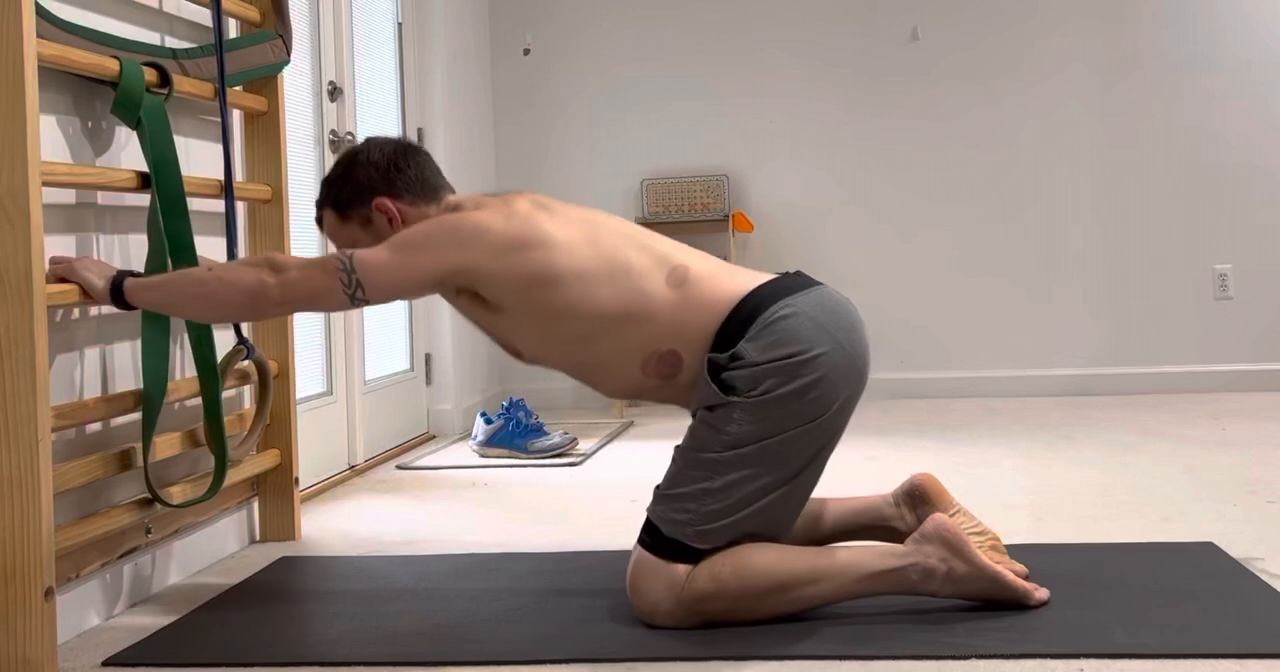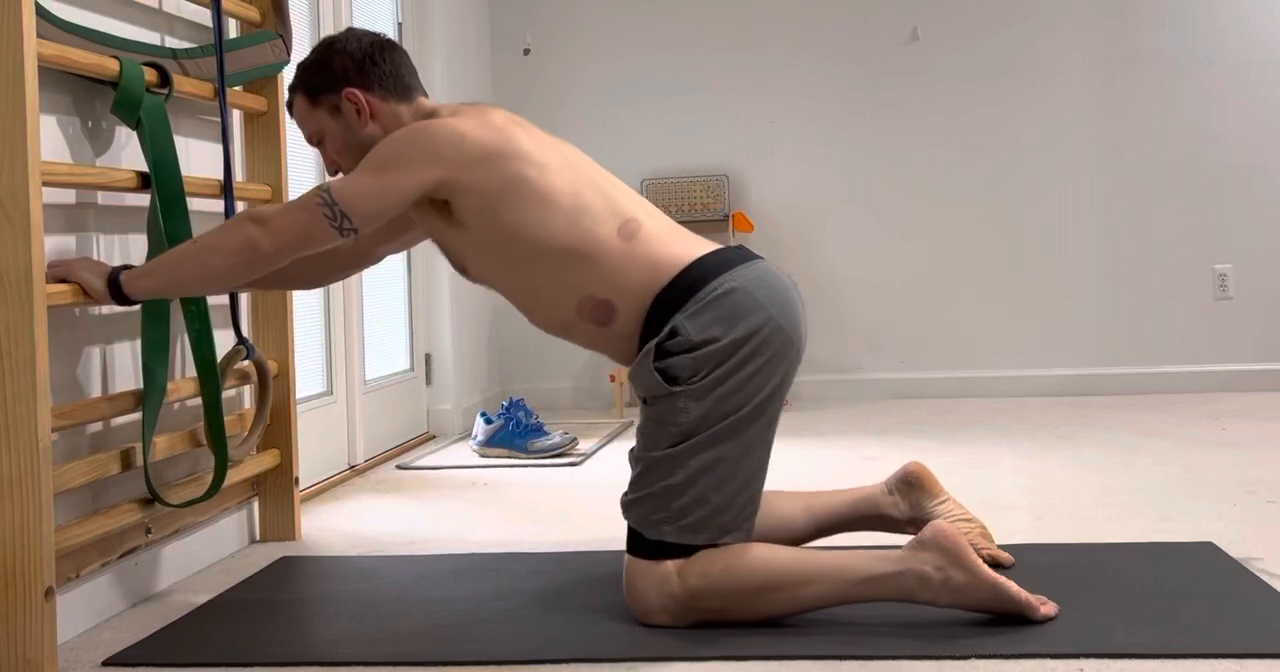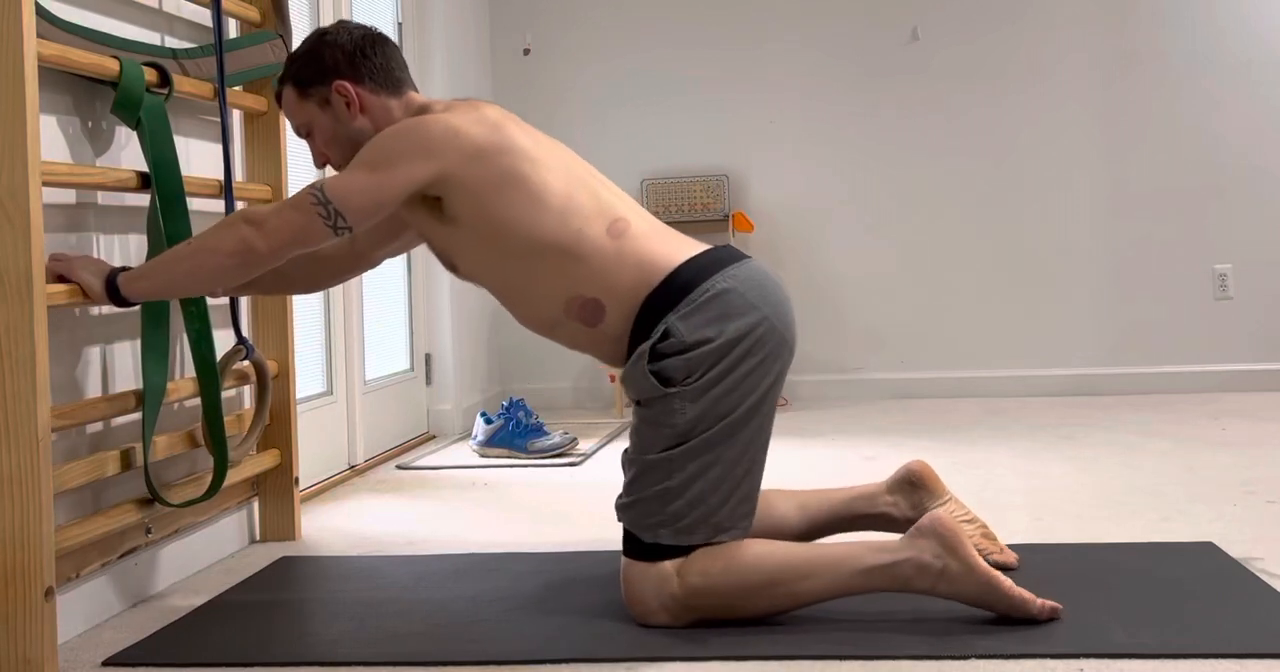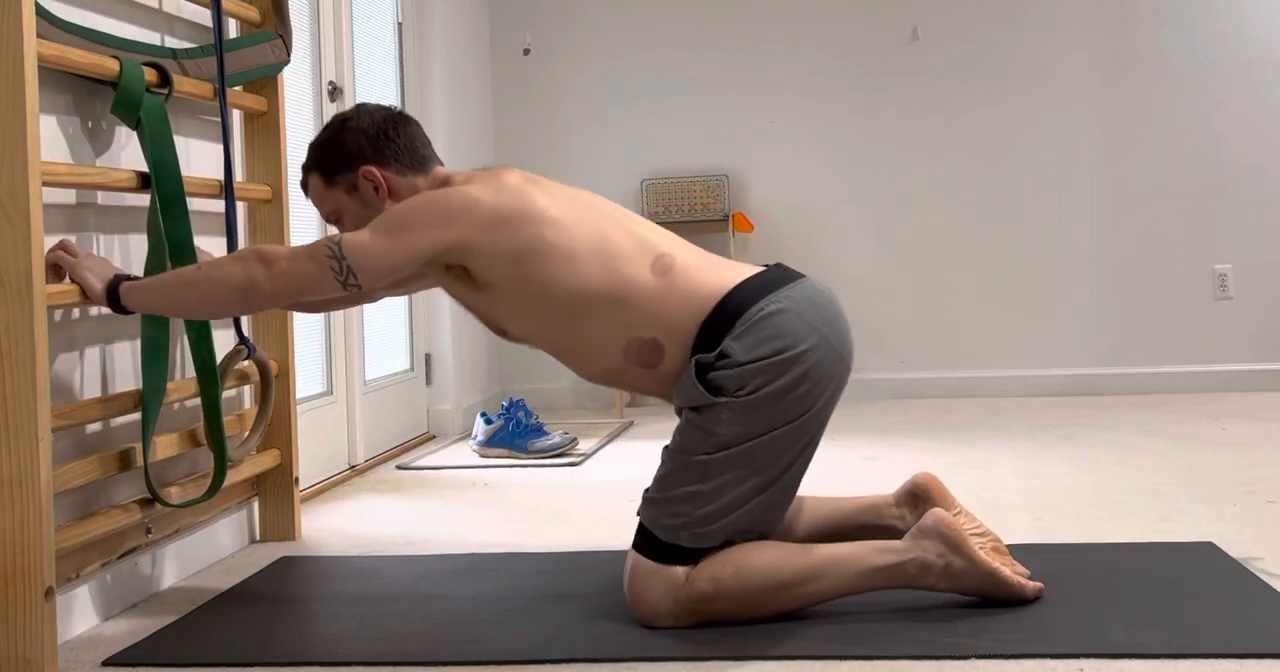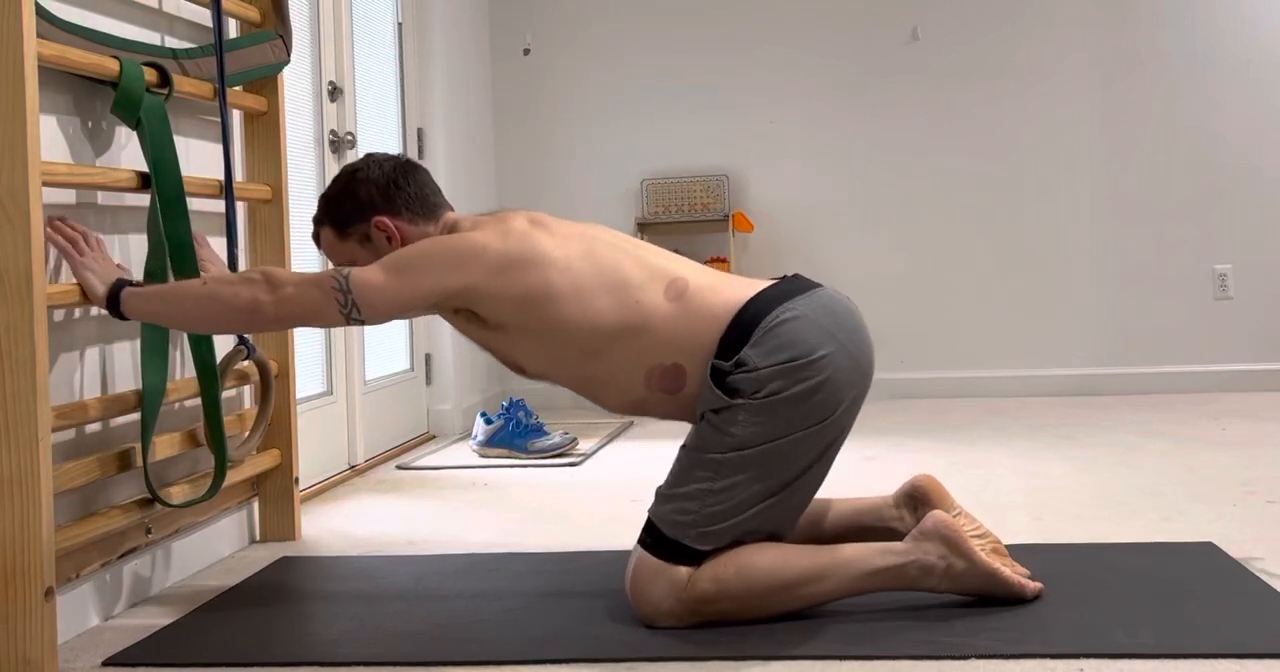
dt=0.4s
person 1, frame 1
left shoulder: (457, 237)
right shoulder: (496, 223)
left elbow: (279, 284)
right elbow: (306, 288)
left wrist: (121, 284)
right wrist: (200, 287)
left hip: (782, 354)
right hip: (807, 328)
left knee: (664, 587)
right knee: (714, 541)
left ankle: (924, 562)
right ankle: (898, 509)
person 1, frame 2
left shoulder: (431, 142)
right shoulder: (451, 164)
left elbow: (271, 235)
right elbow: (337, 255)
left wrist: (123, 282)
right wrist: (198, 278)
left hip: (715, 323)
right hip: (739, 304)
left knee: (663, 588)
right knee: (707, 538)
left ankle: (923, 569)
right ankle: (894, 500)
person 1, frame 3
left shoulder: (423, 139)
right shoulder: (439, 172)
left elbow: (265, 234)
right elbow: (331, 259)
left wrist: (121, 283)
right wrist: (200, 275)
left hip: (706, 328)
right hip: (735, 304)
left knee: (661, 587)
right knee: (704, 533)
left ankle: (915, 559)
right ankle: (894, 498)
person 1, frame 4
left shoulder: (449, 214)
right shoulder: (480, 213)
left elbow: (274, 277)
right elbow: (318, 285)
left wrist: (118, 287)
right wrist: (210, 282)
left hip: (766, 348)
right hip: (795, 321)
left knee: (662, 589)
right knee: (715, 536)
left ankle: (917, 558)
right ankle: (901, 508)
person 1, frame 5
left shoulder: (454, 258)
right shoulder: (497, 241)
left elbow: (277, 300)
left wrist: (120, 292)
right wrist: (223, 288)
left hip: (784, 360)
right hip: (810, 330)
left knee: (664, 589)
right knee: (720, 541)
left ankle: (920, 558)
right ankle: (901, 512)
